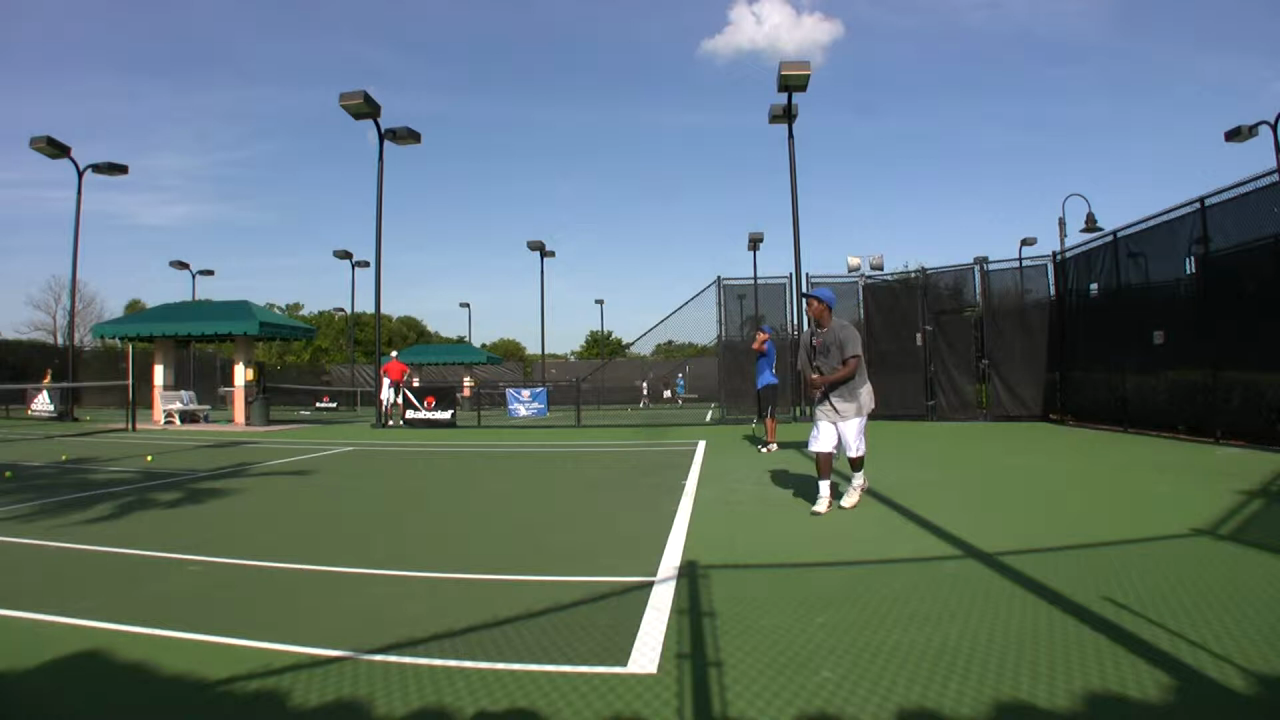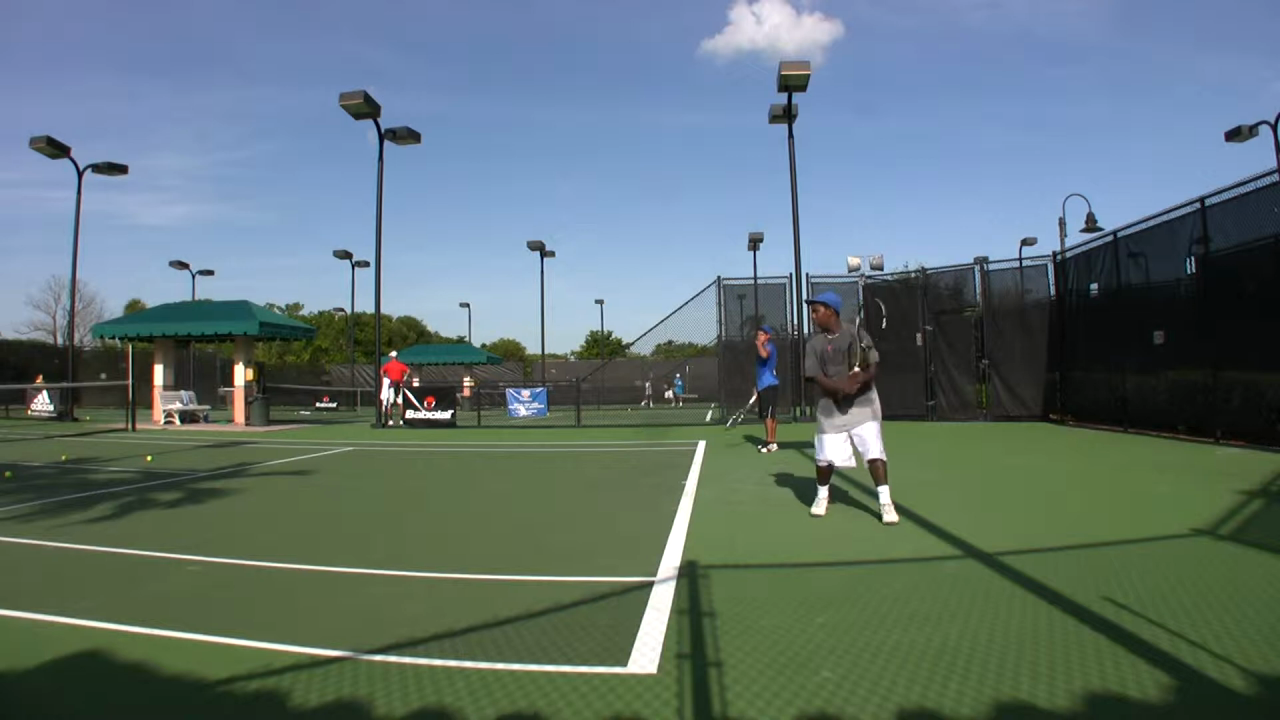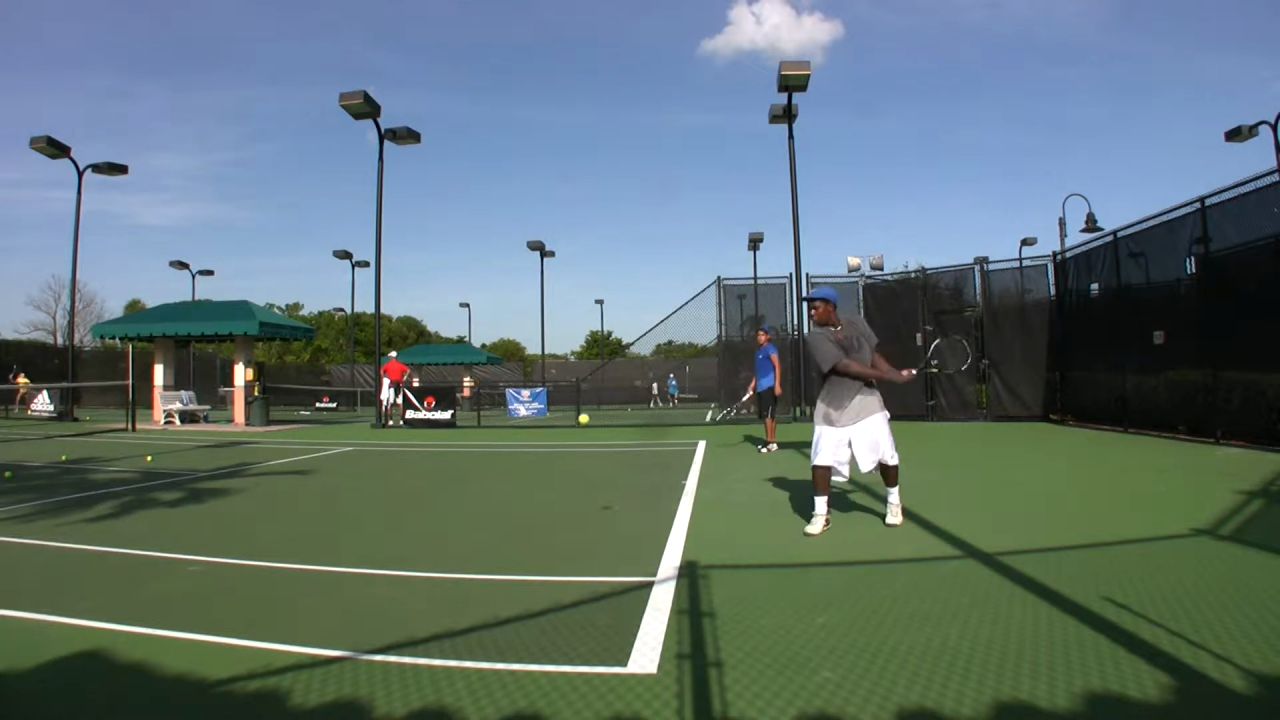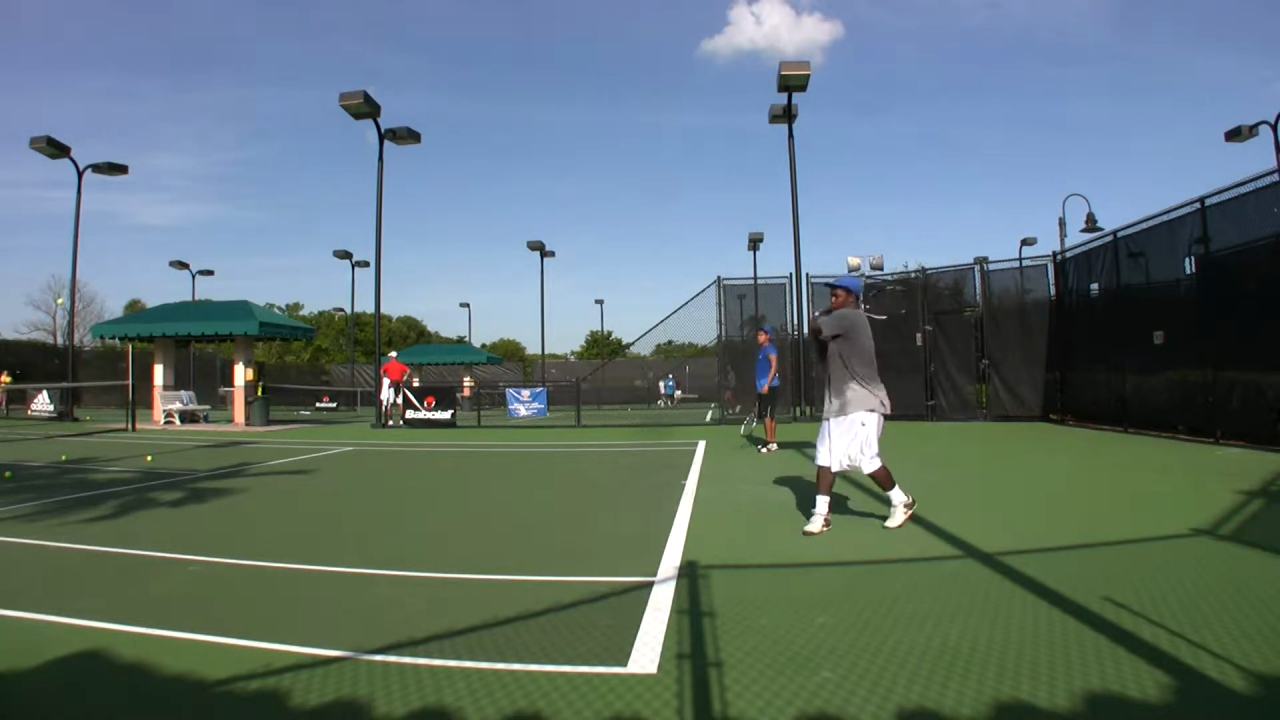
dt=0.4s
person 1, frame 1
left shoulder: (845, 330)
right shoulder: (807, 336)
left elbow: (852, 368)
right elbow: (806, 370)
left wrist: (824, 380)
right wrist: (812, 385)
left hip: (852, 398)
right hip: (825, 400)
left knee: (853, 447)
right knee: (821, 447)
left ankle: (858, 483)
right ankle: (824, 496)
person 1, frame 2
left shoulder: (858, 335)
right shoulder: (814, 343)
left elbow: (872, 370)
right elbow: (817, 378)
left wrist: (858, 380)
right wrist: (841, 387)
left hip: (863, 406)
right hip: (831, 408)
left knee: (874, 451)
right knee: (825, 458)
left ankle: (886, 503)
right ankle: (822, 495)
person 1, frame 3
left shoulder: (856, 323)
right shoulder: (815, 336)
left elbow: (873, 354)
right elbow: (844, 366)
left wrist: (895, 373)
right wrist: (890, 376)
left hip: (866, 402)
right hip: (832, 408)
left knee: (886, 456)
right knee: (821, 461)
left ankle: (893, 502)
right ankle: (820, 515)
person 1, frame 4
left shoulder: (848, 318)
right shoulder: (842, 322)
left elbow: (815, 328)
right elbow: (828, 362)
left wrist: (821, 317)
right wrist: (821, 327)
left hip: (861, 403)
right hip: (839, 403)
left knee: (864, 458)
right knee: (826, 457)
left ankle: (901, 502)
right ankle: (821, 515)
